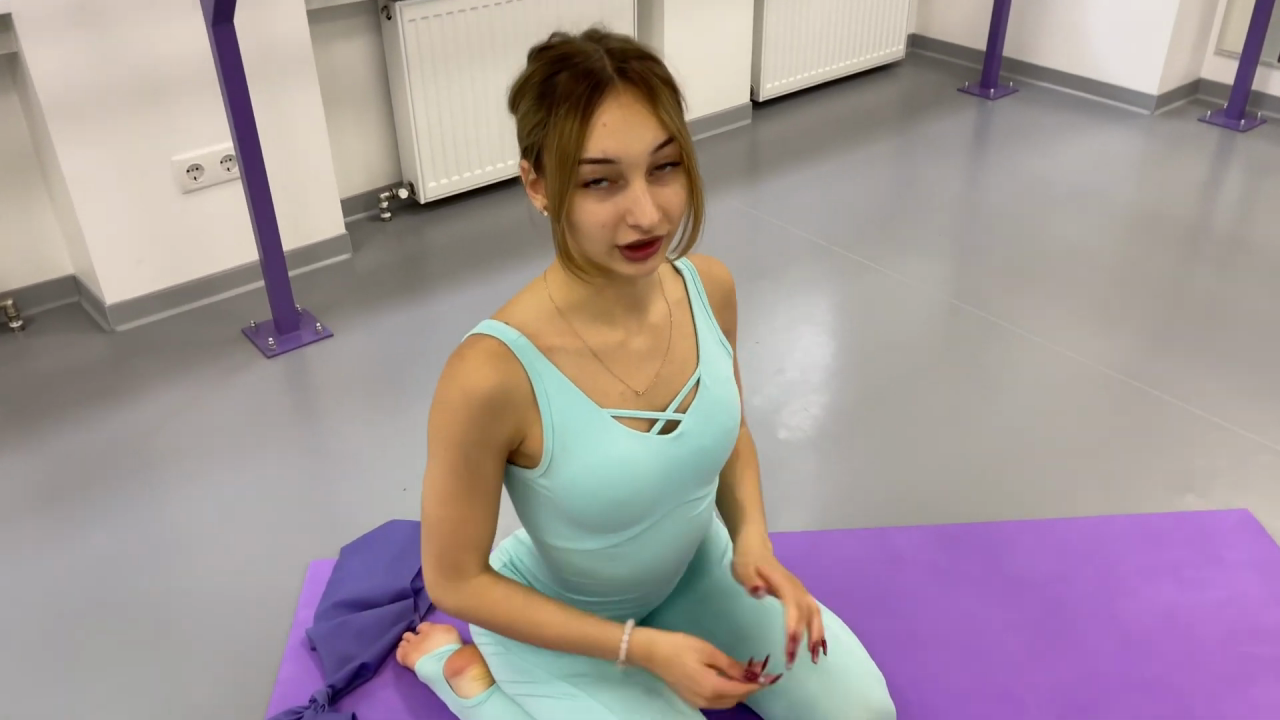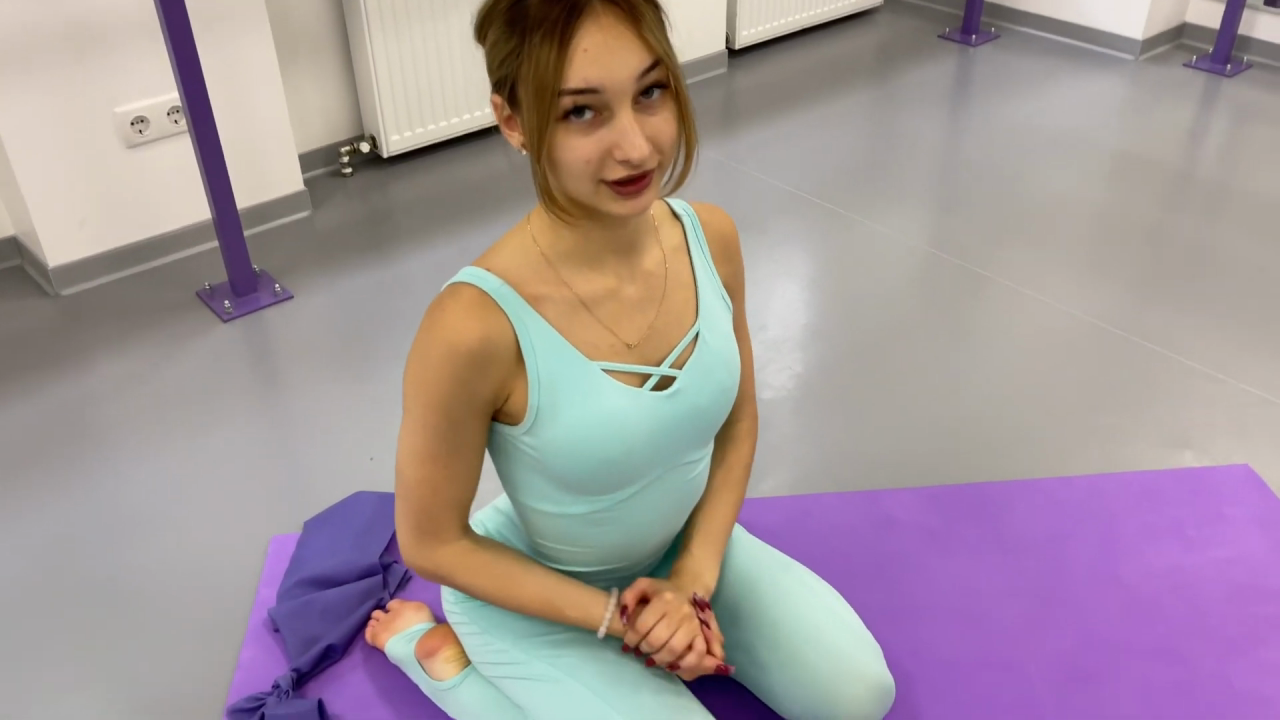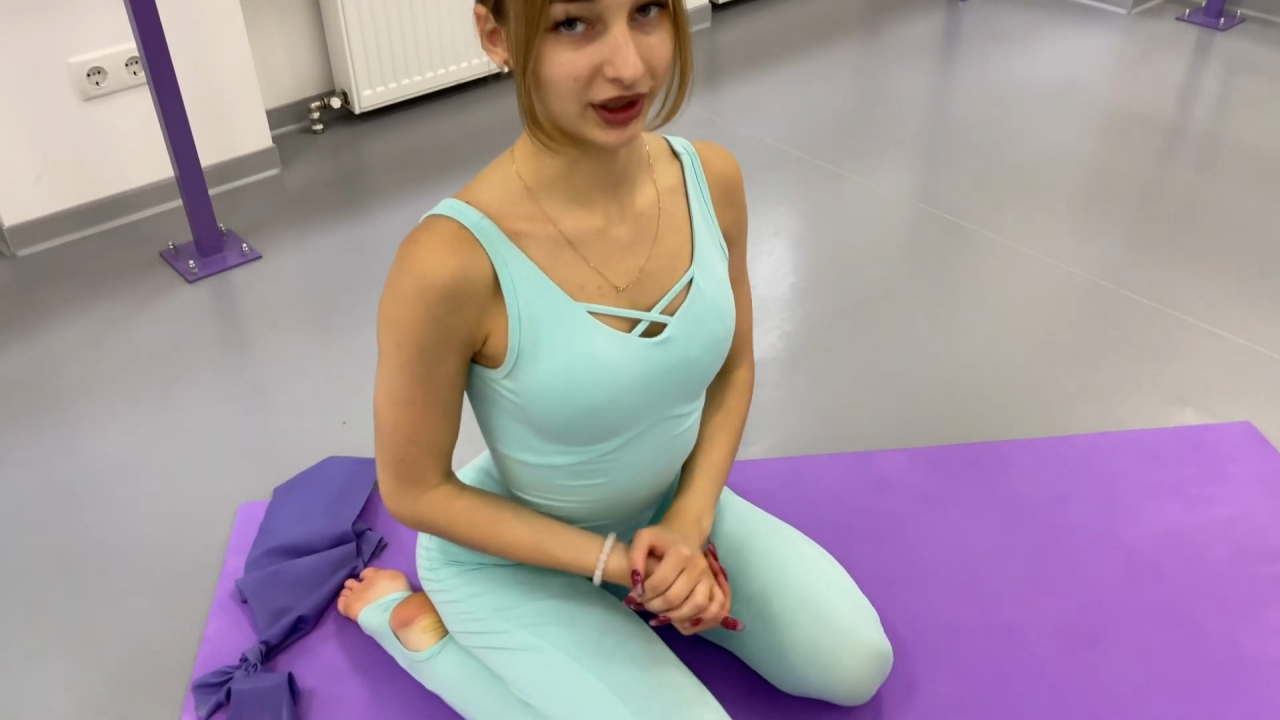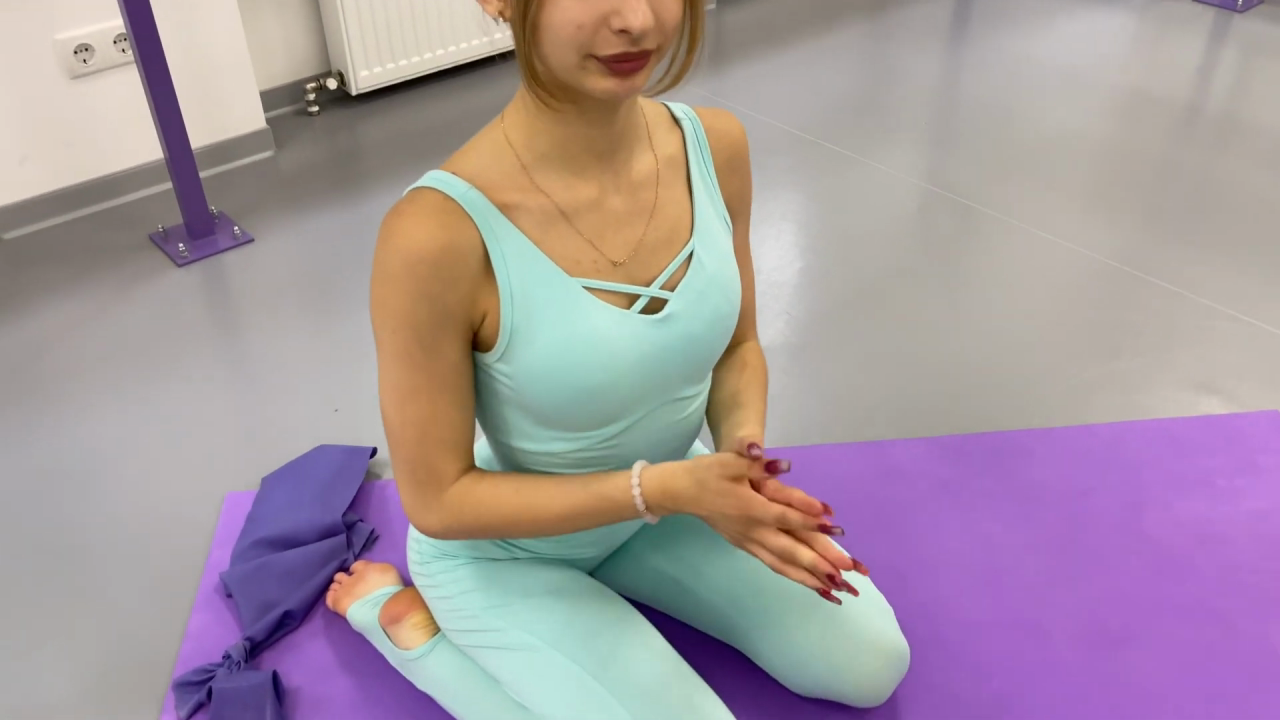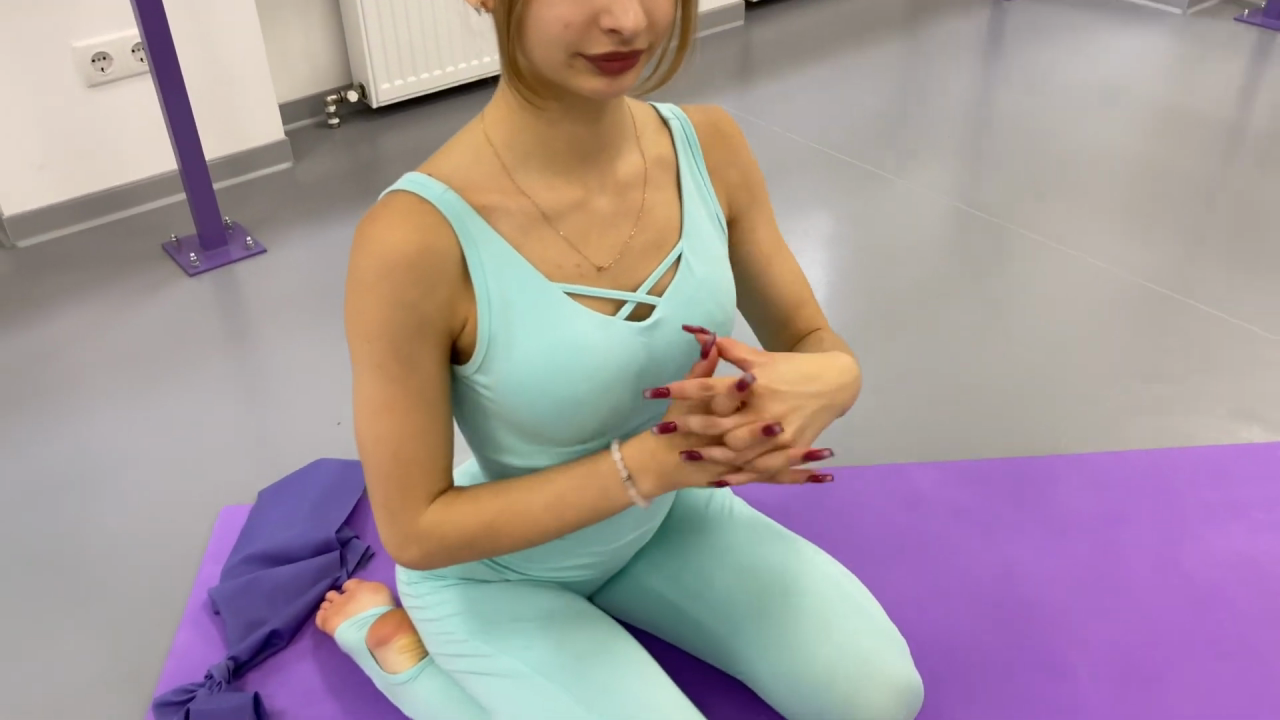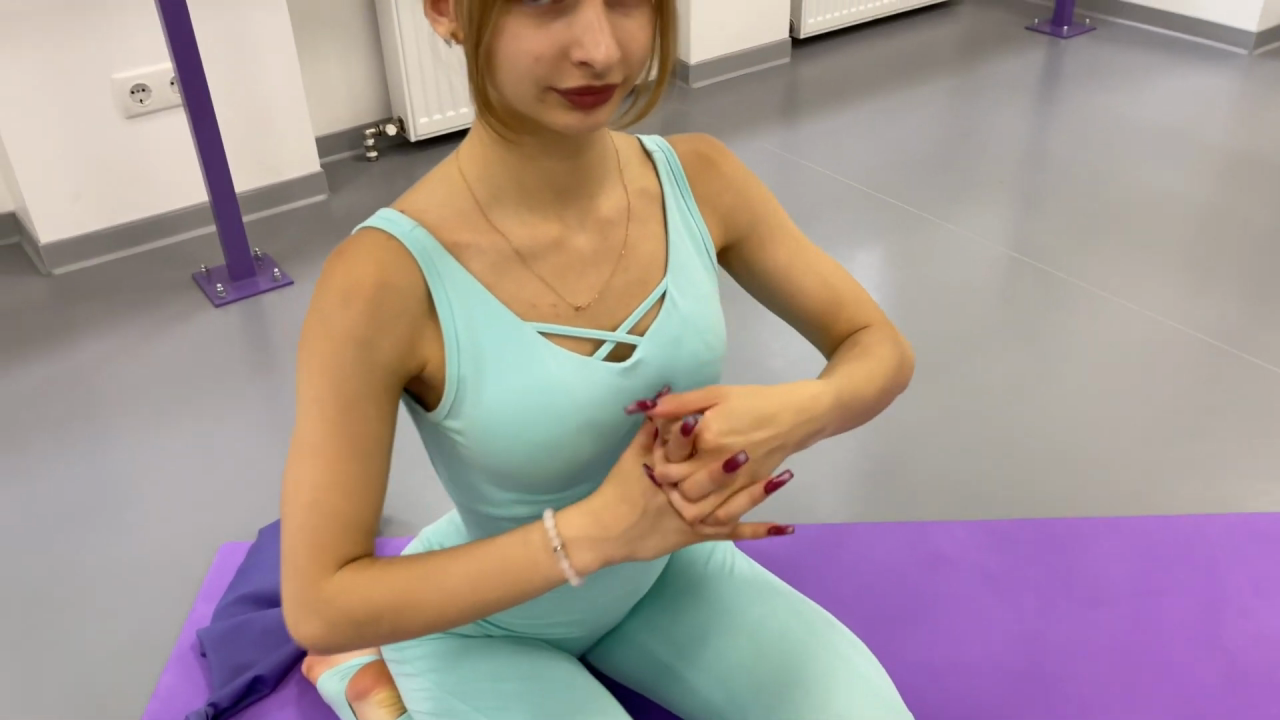
dt=0.4s
person 1, frame 1
left shoulder: (709, 288)
right shoulder: (491, 375)
right elbow: (455, 580)
left wrist: (754, 543)
right wrist: (643, 650)
left hip: (688, 569)
right hip: (557, 620)
person 1, frame 2
left shoulder: (709, 237)
right shoulder: (474, 324)
left elbow: (737, 419)
right elbow: (431, 544)
left wrist: (697, 575)
right wrist: (615, 617)
left hip: (675, 546)
right hip: (533, 596)
person 1, frame 3
left shoulder: (709, 178)
right shoulder: (452, 261)
left elbow: (732, 368)
right elbow: (413, 491)
left wrist: (689, 521)
right wrist: (610, 560)
left hip: (663, 510)
right hip: (513, 558)
person 1, frame 4
left shoulder: (715, 147)
right shoulder: (438, 233)
left elbow: (735, 344)
right elbow: (437, 500)
left wrist: (744, 452)
right wrist: (667, 489)
left hip: (659, 495)
right hip: (507, 549)
person 1, frame 5
left shoulder: (708, 147)
right shoulder: (415, 237)
left elbow: (815, 349)
right elbow: (415, 531)
left wrist: (826, 384)
right wrist: (649, 462)
left hip: (659, 516)
right hip: (496, 571)
person 1, frame 6
left shoulder: (698, 179)
right shoulder: (385, 276)
left elbow: (881, 350)
right elbow: (318, 605)
left wrist: (791, 415)
right wrist: (595, 528)
left hip: (664, 570)
right hip: (485, 627)
